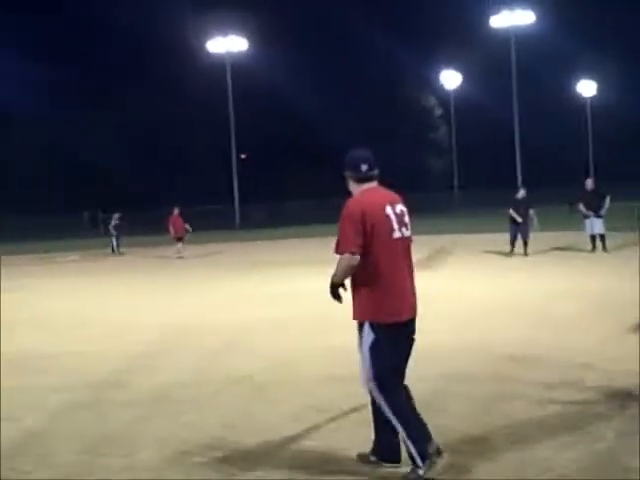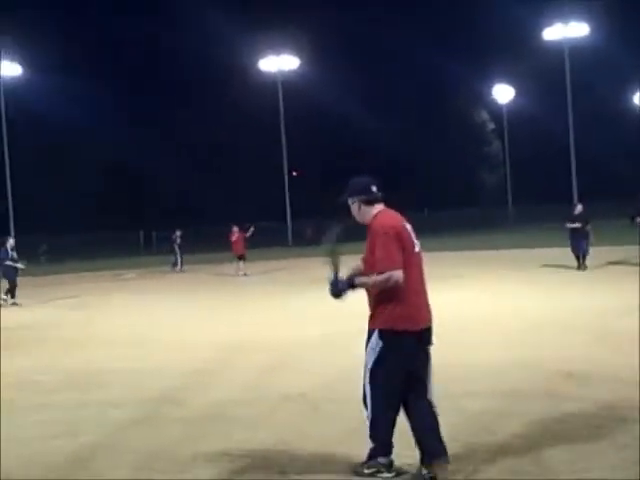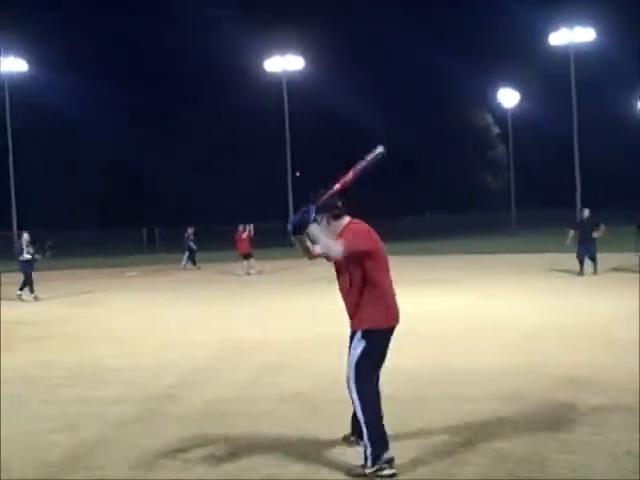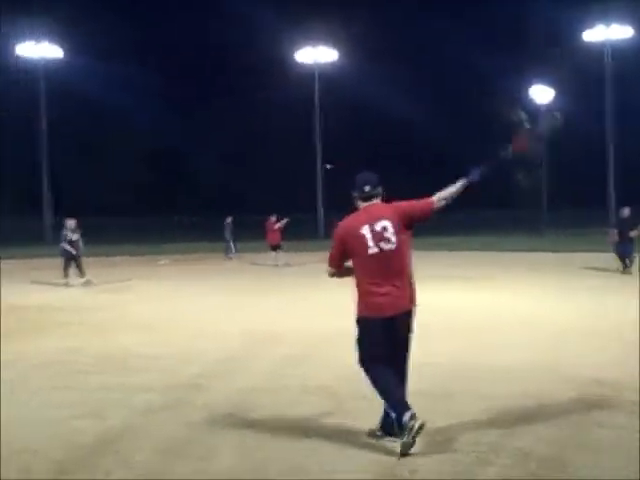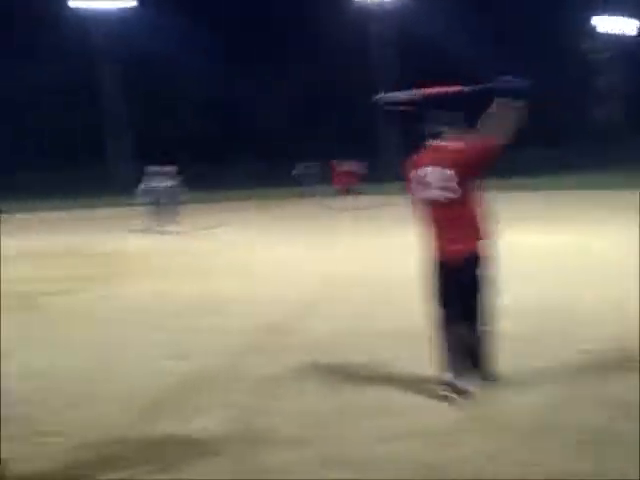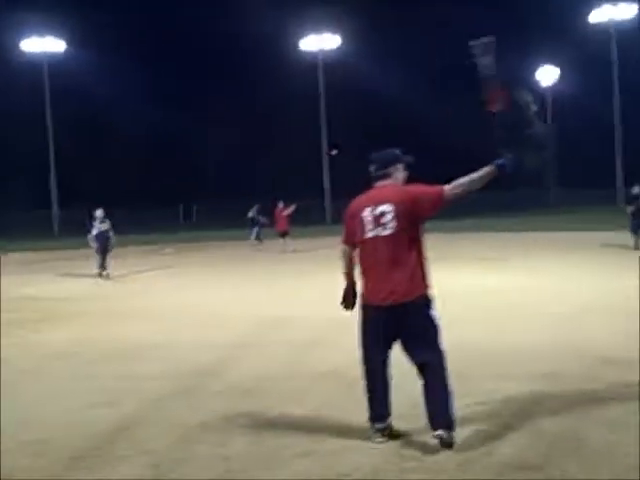
dt=0.5s
person 1, frame 1
left shoulder: (356, 206)
right shoulder: (396, 201)
left elbow: (351, 259)
left wrist: (336, 281)
left hip: (378, 310)
right hip: (404, 306)
left knee: (383, 382)
right knee: (385, 377)
left ankle: (424, 450)
right ankle: (386, 450)
person 1, frame 2
left shoulder: (382, 227)
right shoulder: (389, 222)
left elbow: (395, 276)
right elbow: (371, 267)
left wrist: (354, 282)
right wrist: (349, 278)
left hip: (393, 322)
right hip: (418, 320)
left knee: (378, 389)
right knee: (415, 391)
person 1, frame 3
left shoulder: (356, 232)
right shoulder: (346, 235)
left elbow: (338, 251)
right elbow: (313, 252)
left wrist: (311, 226)
right wrist: (300, 234)
left hip: (373, 320)
right hip: (372, 318)
left knee: (361, 383)
right knee: (362, 378)
right ankle: (361, 432)
person 1, frame 4
left shoulder: (345, 227)
right shoulder: (398, 212)
left elbow: (335, 269)
right elbow: (436, 201)
right wrist: (466, 181)
left hip: (371, 311)
right hip: (402, 307)
left knee: (375, 365)
right knee: (396, 366)
left ankle: (406, 417)
right ankle: (390, 424)
person 1, frame 5
left shoulder: (417, 165)
right shoulder: (461, 156)
right elbow: (496, 139)
right wrist: (511, 104)
left hip: (442, 253)
right hip: (465, 251)
left knee: (452, 315)
right knee: (470, 313)
left ankle: (457, 374)
right ankle: (476, 369)
person 1, frame 6
left shoulder: (356, 206)
right shoulder: (408, 197)
left elbow: (348, 251)
right elbow: (453, 190)
left wrist: (349, 284)
right wrist: (496, 167)
left hip: (374, 299)
right hip: (411, 296)
left knee: (375, 362)
right knee: (429, 359)
left ankle: (379, 425)
right ankle: (442, 427)
